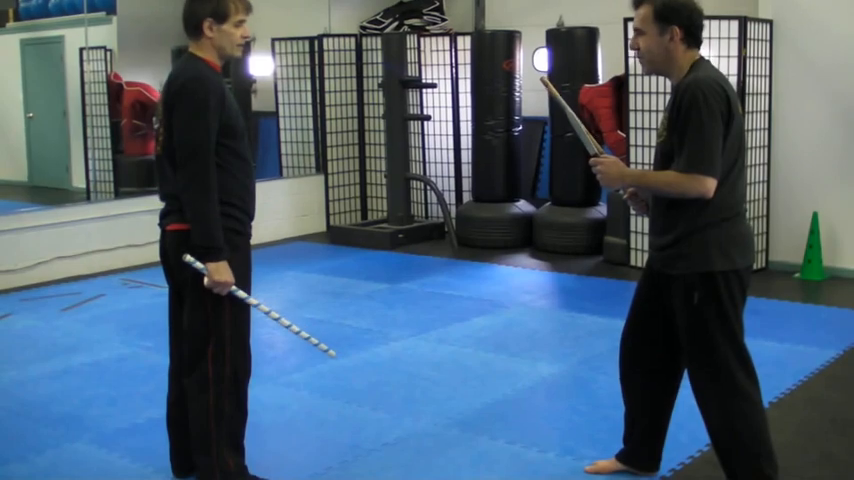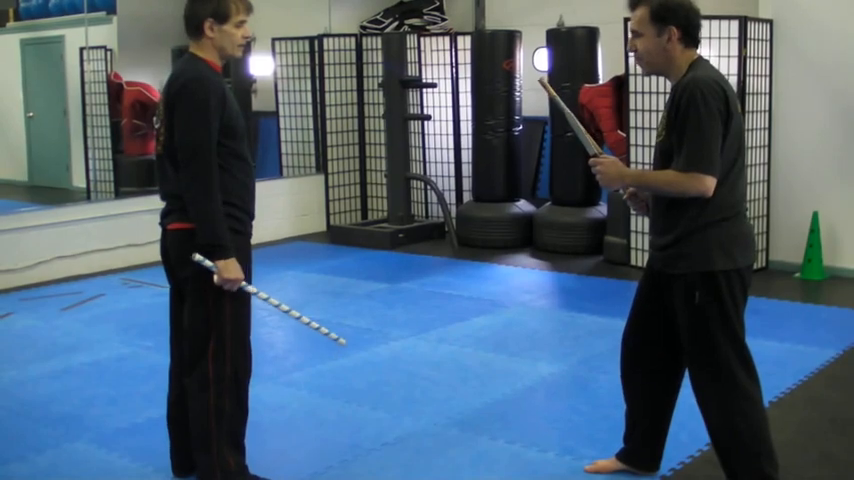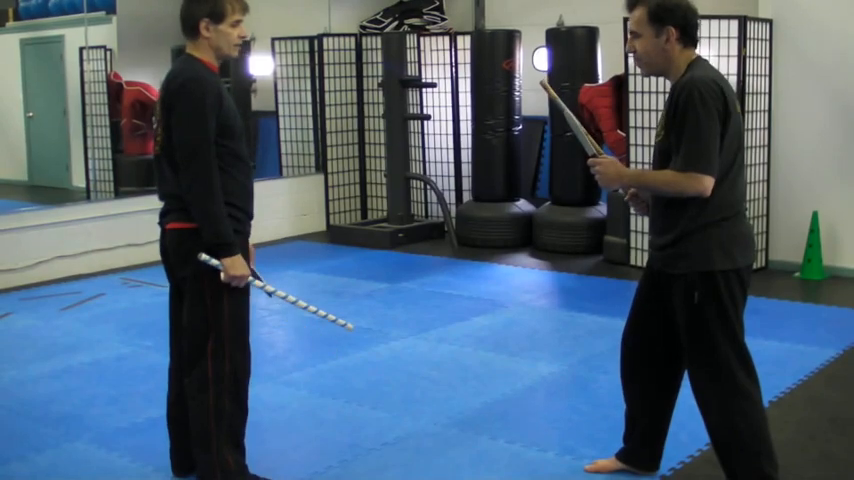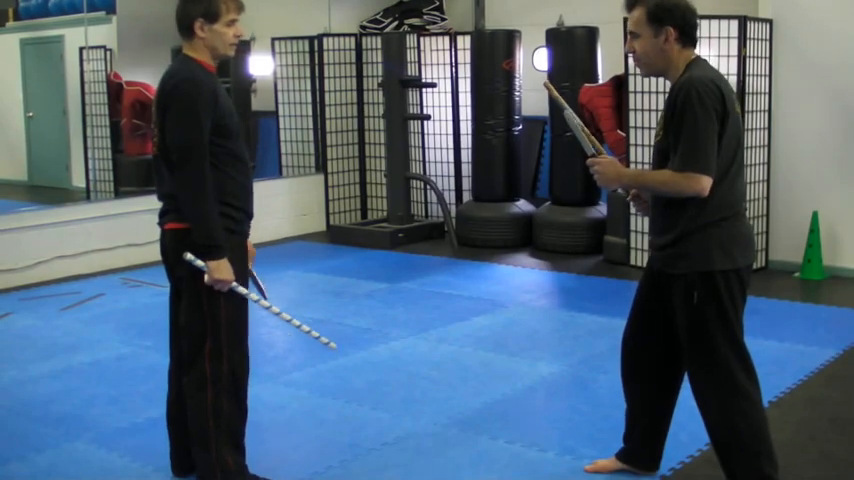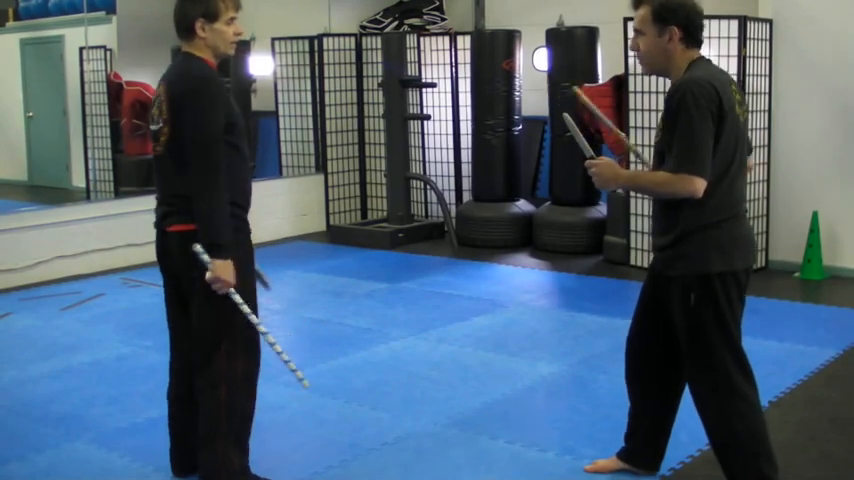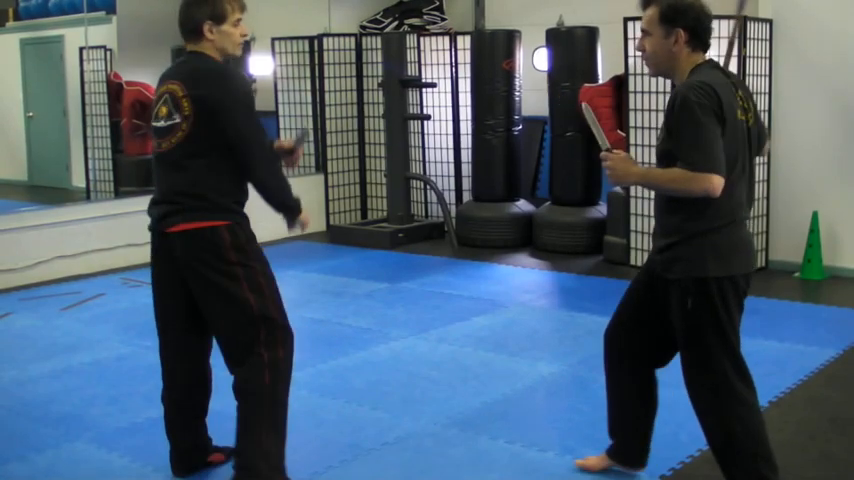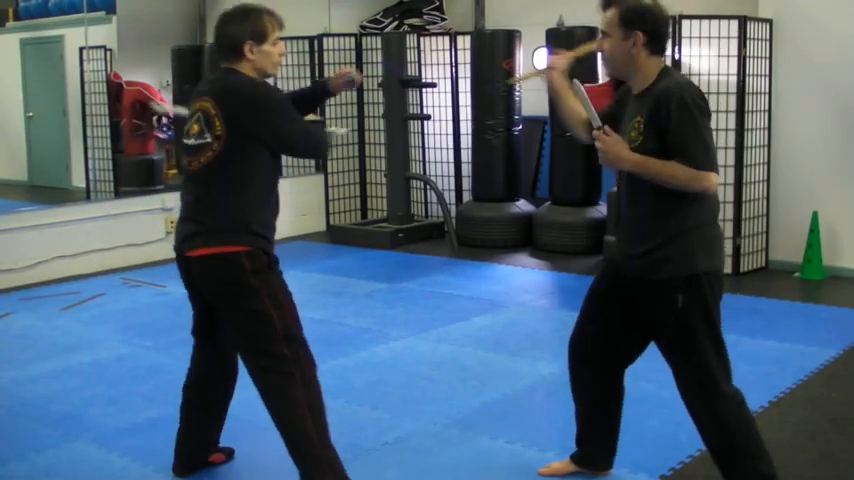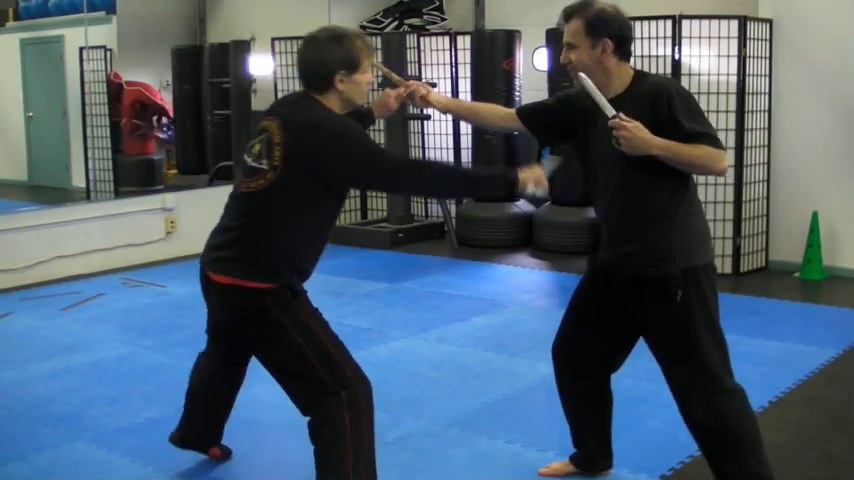
dt=0.3s
person 1, frame 1
left shoulder: (701, 89)
right shoulder: (690, 86)
left elbow: (702, 182)
left wrist: (627, 177)
right wrist: (651, 195)
left hip: (708, 259)
right hip: (677, 253)
left knee: (720, 374)
right knee: (643, 352)
person 1, frame 2
left shoulder: (699, 89)
right shoulder: (690, 86)
left elbow: (701, 181)
left wrist: (626, 177)
right wrist: (651, 196)
left hip: (708, 258)
right hip: (678, 252)
left knee: (721, 374)
right knee: (644, 352)
person 1, frame 3
left shoulder: (698, 88)
right shoulder: (690, 85)
left elbow: (699, 180)
left wrist: (626, 177)
right wrist: (652, 196)
left hip: (709, 258)
right hip: (678, 252)
left knee: (720, 374)
right knee: (644, 351)
person 1, frame 4
left shoulder: (695, 88)
right shoulder: (693, 83)
left elbow: (697, 181)
left wrist: (623, 177)
right wrist: (652, 195)
left hip: (707, 257)
right hip: (679, 252)
left knee: (721, 374)
right knee: (644, 352)
person 1, frame 5
left shoulder: (692, 89)
right shoulder: (710, 81)
left elbow: (689, 183)
right elbow: (737, 161)
left wrist: (620, 178)
right wrist: (643, 179)
left hip: (707, 259)
right hip: (685, 253)
left knee: (718, 376)
right knee: (648, 353)
person 1, frame 6
left shoulder: (694, 93)
right shoulder: (725, 85)
left elbow: (707, 181)
right elbow: (754, 144)
left wrist: (635, 173)
left hip: (705, 263)
right hip: (677, 257)
left knee: (717, 380)
right knee: (625, 343)
person 1, frame 7
left shoulder: (676, 96)
right shoulder: (635, 95)
left elbow: (705, 178)
right elbow: (586, 131)
left wrist: (626, 161)
right wrist: (556, 81)
left hip: (682, 265)
right hip: (635, 259)
left knee: (705, 382)
right knee: (590, 352)
person 1, frame 8
left shoulder: (661, 94)
right shoulder: (579, 104)
left elbow: (718, 161)
right elbow: (509, 118)
left wrist: (651, 144)
right wrist: (443, 102)
left hip: (675, 265)
right hip: (616, 262)
left knee: (705, 384)
right knee: (575, 356)
person 2, frame 1
left shoulder: (190, 78)
right shoulder: (199, 83)
right elbow: (196, 175)
right wrist: (216, 254)
left hip: (190, 240)
right hip: (207, 244)
left knee: (192, 353)
right knee: (220, 358)
person 2, frame 2
left shoulder: (191, 78)
right shoulder: (199, 83)
right elbow: (199, 176)
right wrist: (223, 252)
left hip: (191, 238)
right hip: (207, 242)
left knee: (192, 351)
right knee: (222, 358)
person 2, frame 3
left shoulder: (191, 79)
right shoulder: (195, 83)
right elbow: (199, 176)
left wrist: (235, 237)
right wrist: (227, 249)
left hip: (191, 237)
right hip: (205, 241)
left knee: (192, 351)
right knee: (221, 356)
person 2, frame 4
left shoulder: (192, 79)
right shoulder: (190, 84)
right elbow: (191, 176)
left wrist: (236, 236)
right wrist: (215, 252)
left hip: (197, 238)
right hip: (204, 243)
left knee: (192, 351)
right knee: (219, 357)
person 2, frame 5
left shoulder: (179, 78)
right shoulder: (201, 82)
right elbow: (205, 172)
right wrist: (220, 250)
left hip: (179, 235)
right hip: (207, 239)
left knee: (193, 349)
right knee: (231, 353)
person 2, frame 6
left shoulder: (171, 81)
right shoulder: (223, 79)
right elbow: (253, 160)
left wrist: (272, 149)
right wrist: (292, 209)
left hip: (167, 231)
right hip: (212, 232)
left knee: (185, 346)
right knee: (264, 343)
person 2, frame 7
left shoulder: (208, 94)
right shoulder: (252, 96)
left elbow: (279, 111)
right elbow: (308, 142)
left wrist: (327, 86)
right wrist: (322, 129)
left hip: (195, 249)
right hip: (236, 254)
left knee: (213, 351)
right knee: (288, 367)
person 2, frame 8
left shoulder: (290, 112)
right shoulder: (326, 133)
right elbow: (412, 176)
left wrist: (372, 107)
right wrist: (512, 180)
left hip: (220, 268)
right hip: (258, 286)
left knee: (227, 352)
right knee: (341, 393)
left ankle: (197, 433)
